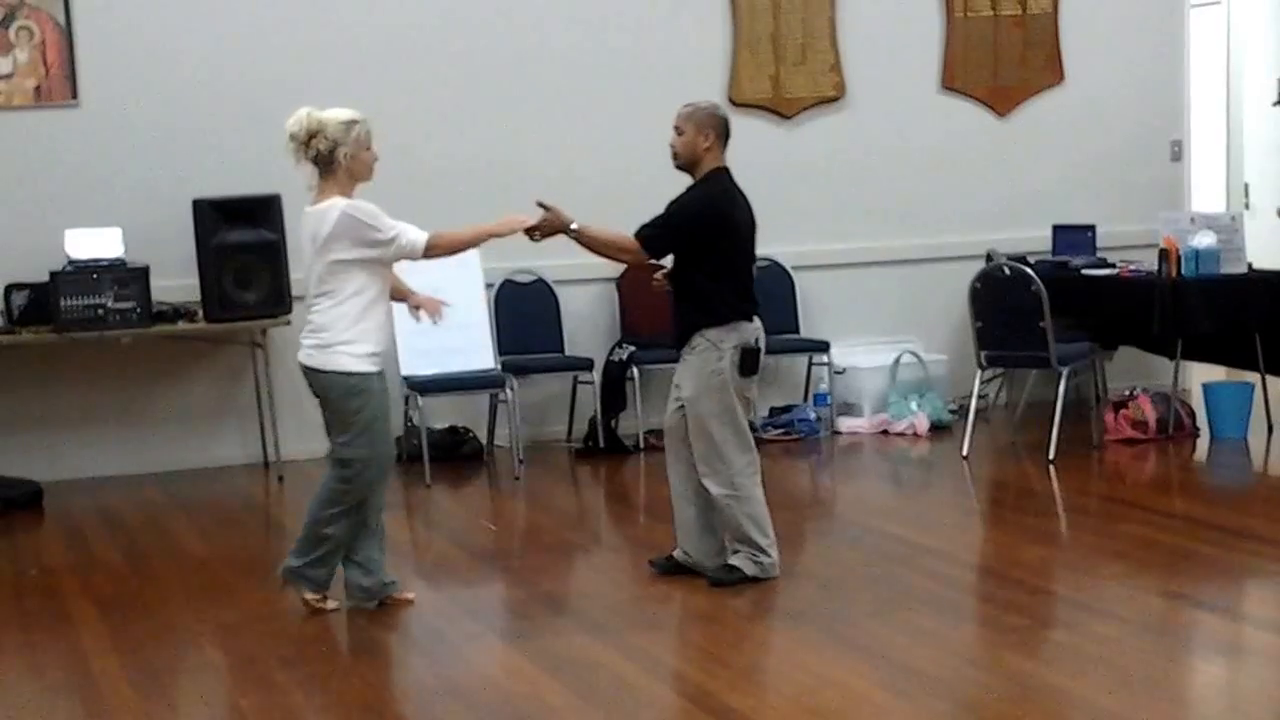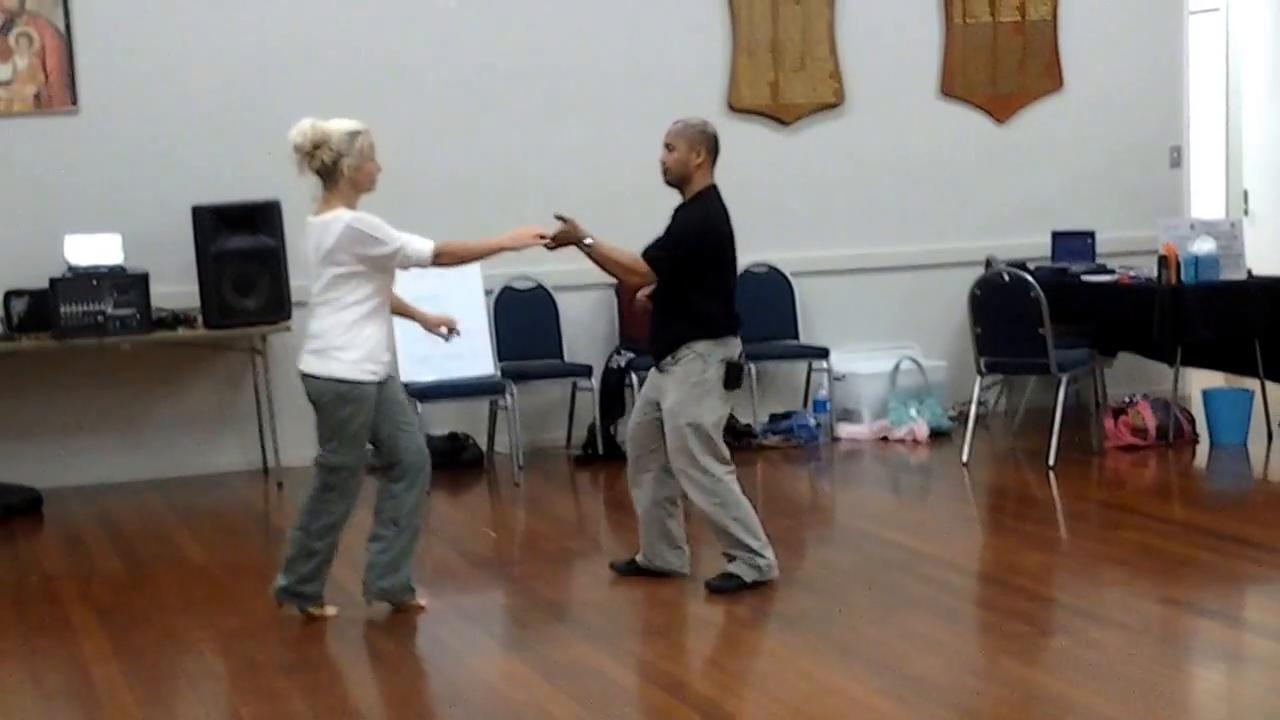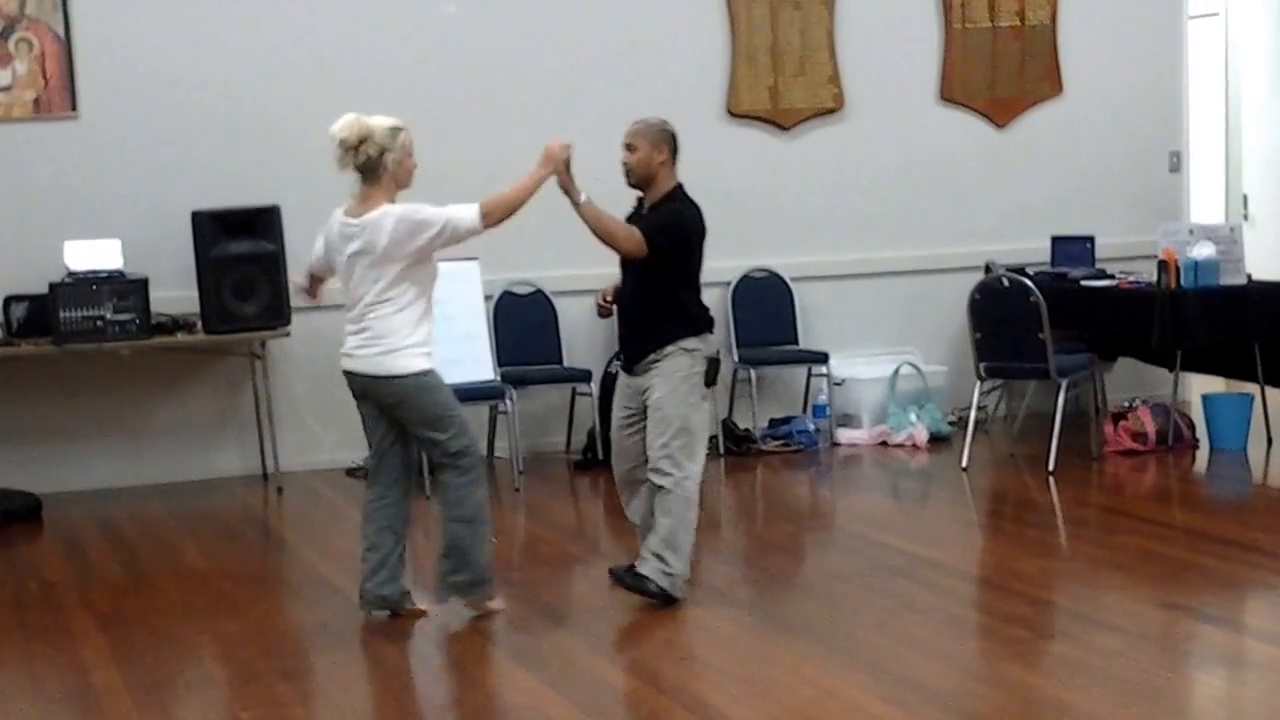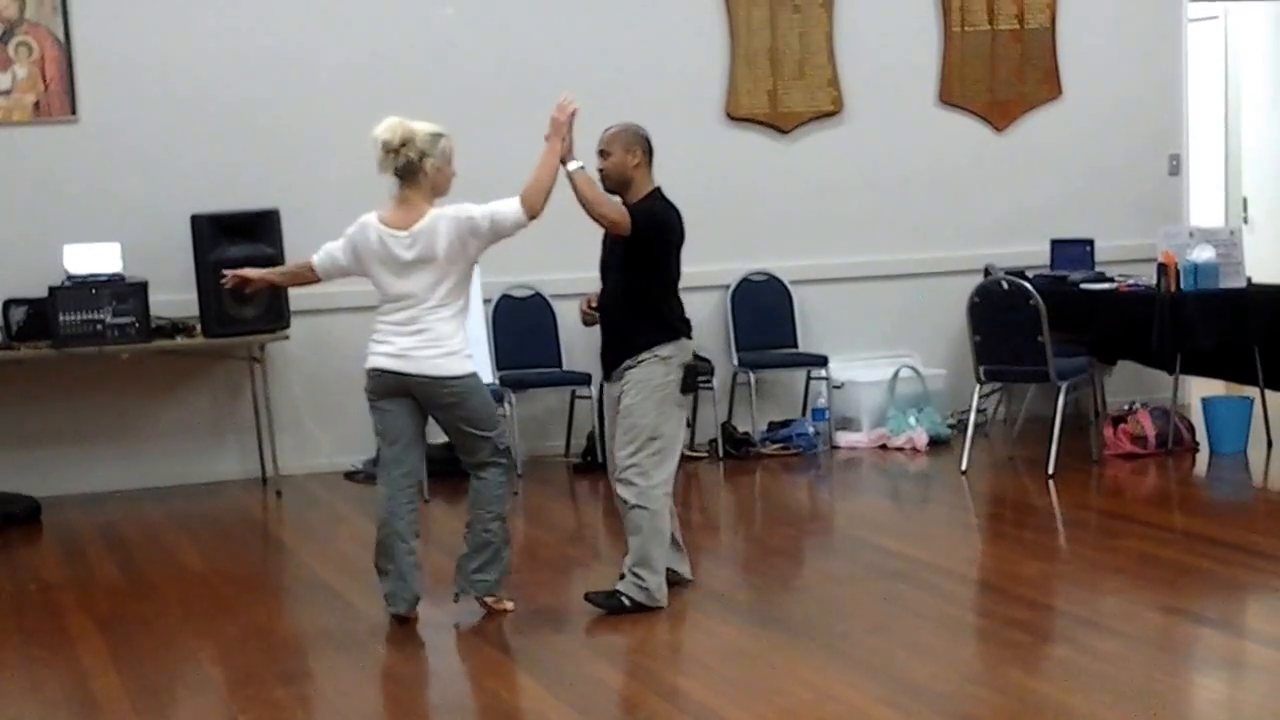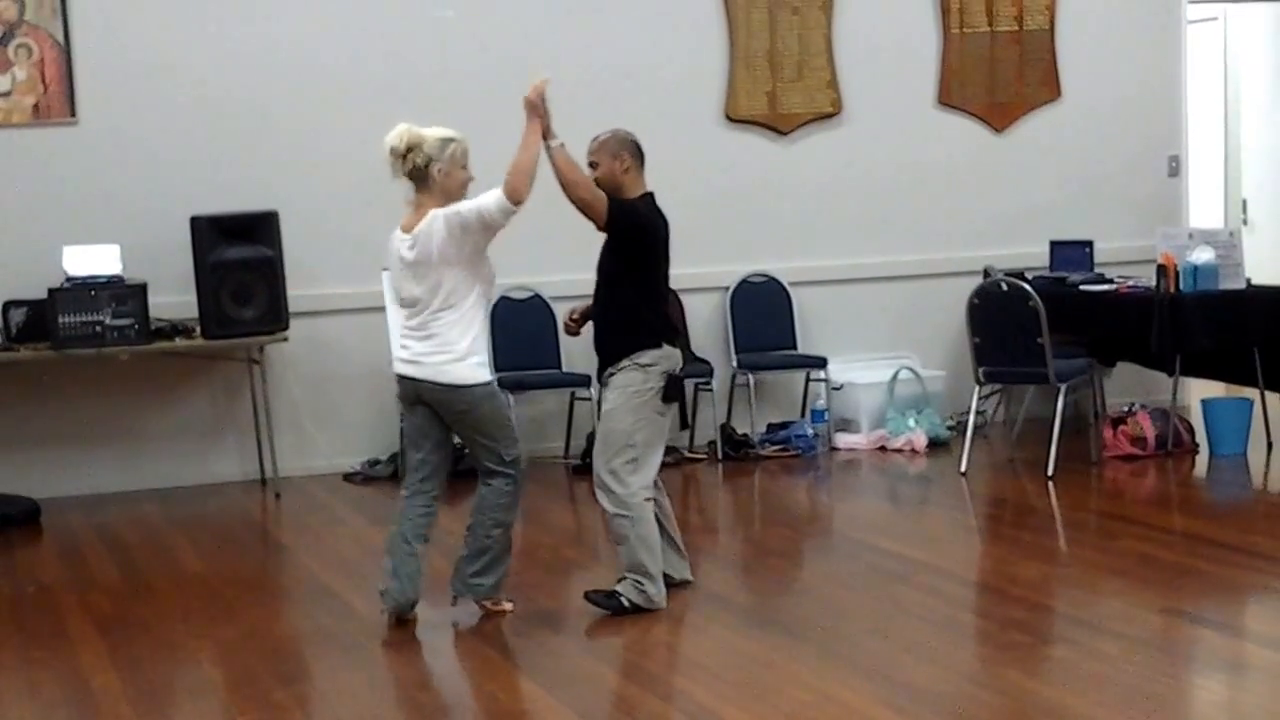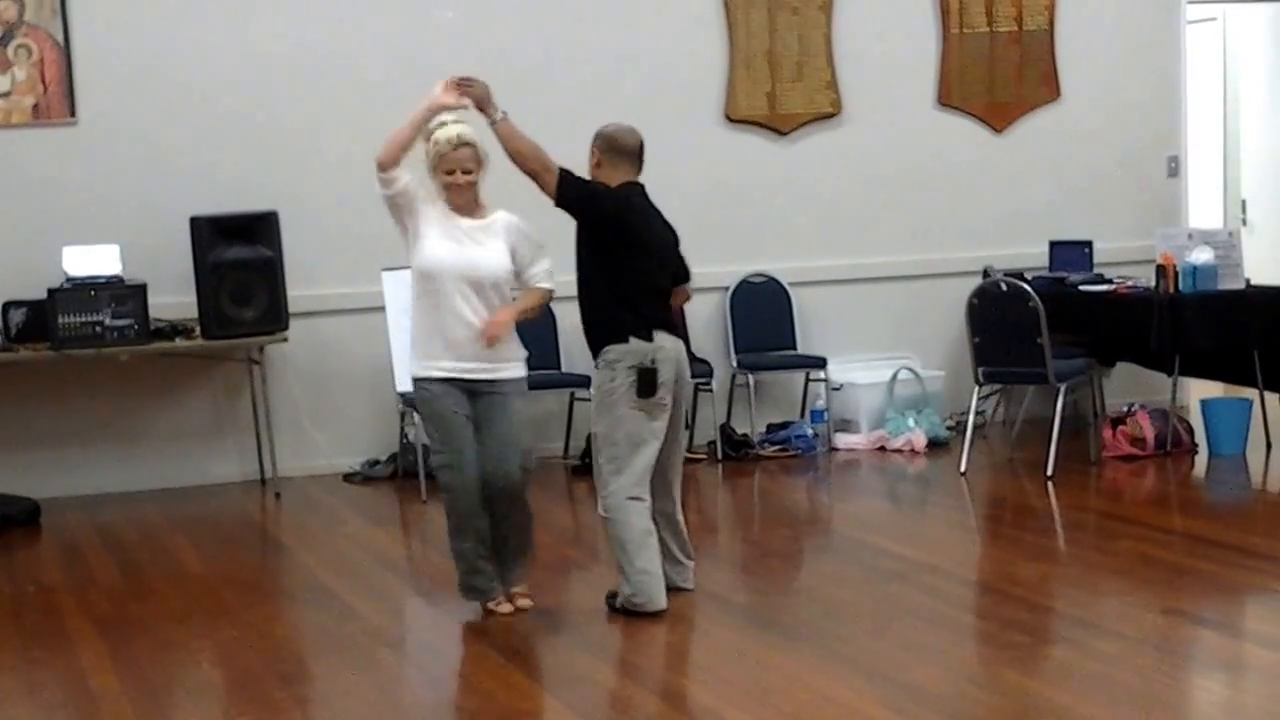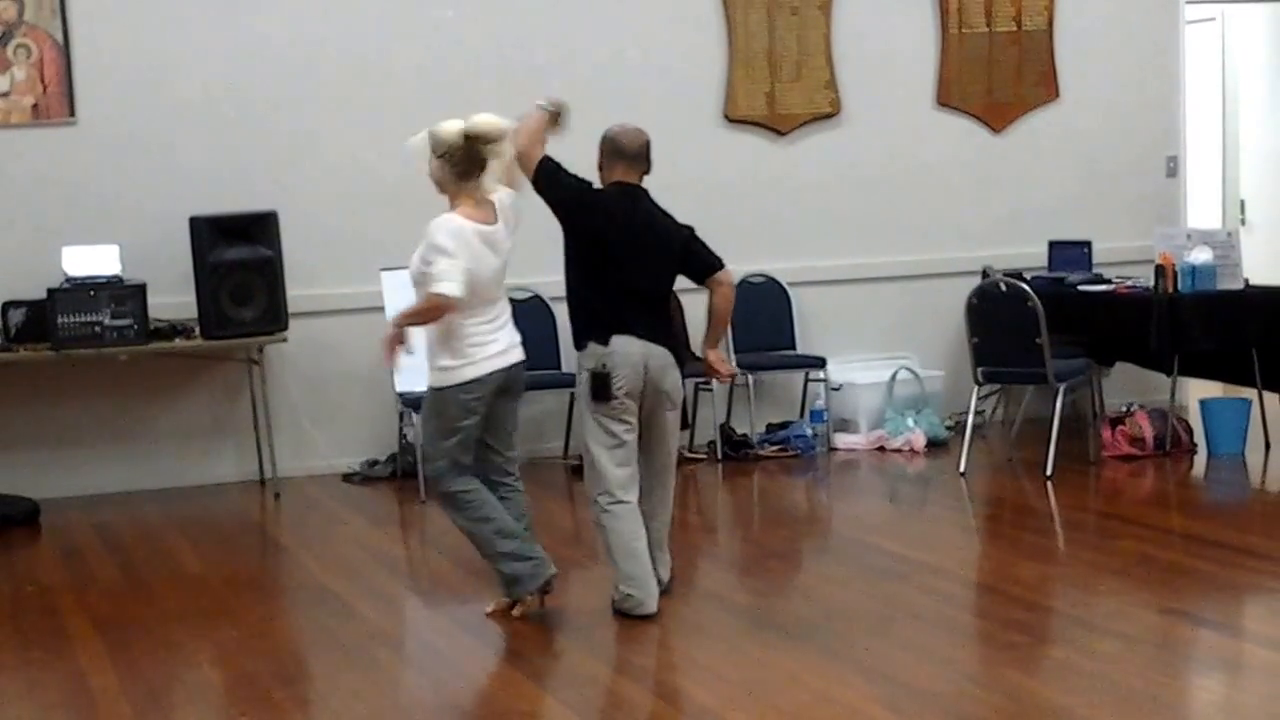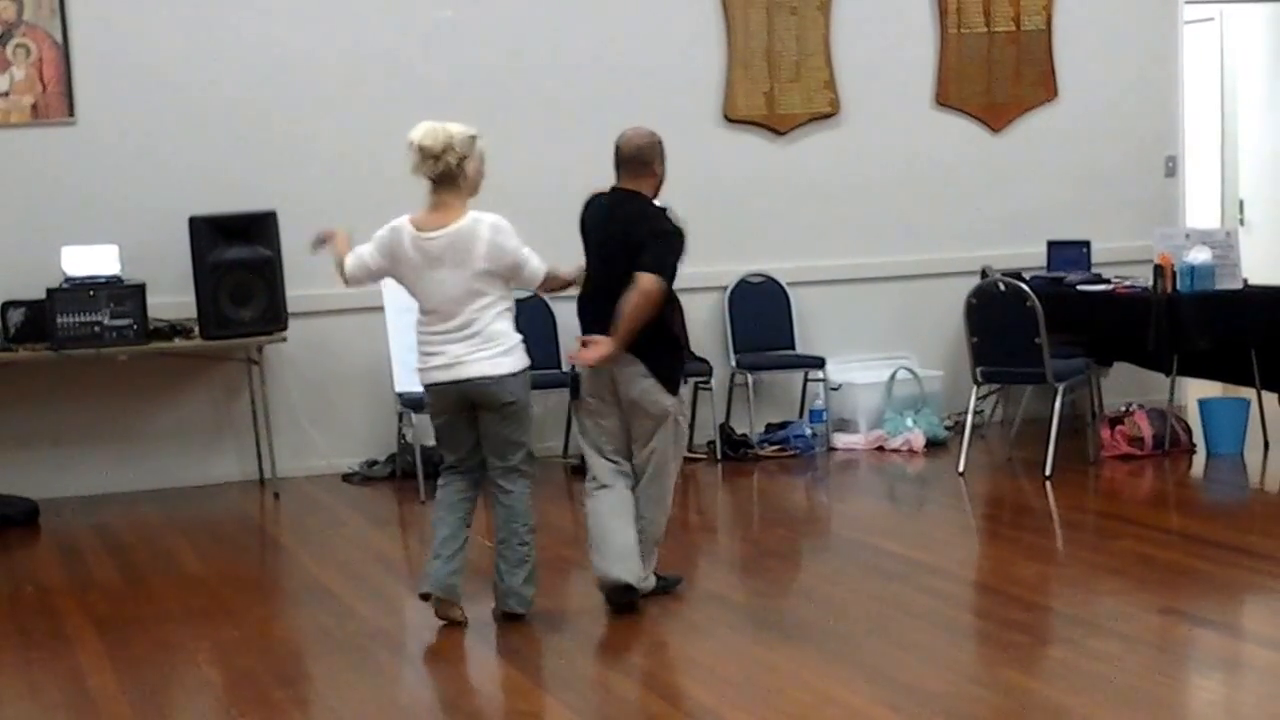
dt=0.3s
person 1, frame 1
left shoulder: (327, 213)
right shoulder: (348, 214)
left elbow: (374, 271)
right elbow: (429, 245)
left wrist: (412, 296)
right wrist: (497, 227)
left hip: (354, 361)
right hip: (342, 364)
left knee: (368, 465)
right knee: (353, 468)
left ankle: (368, 577)
right ankle: (307, 573)
person 1, frame 2
left shoulder: (335, 225)
right shoulder: (352, 227)
right elbow: (435, 254)
left wrist: (421, 317)
right wrist: (507, 241)
left hip: (367, 372)
right hip: (340, 374)
left knee: (410, 460)
right knee: (338, 480)
left ankle: (389, 579)
right ankle: (299, 587)
person 1, frame 3
left shoulder: (340, 222)
right shoulder: (411, 222)
left elbow: (314, 273)
right elbow: (489, 213)
left wrist: (315, 286)
right wrist: (543, 170)
left hip: (362, 366)
right hip: (405, 368)
left knee: (389, 474)
right knee: (461, 461)
left ankle: (384, 588)
right ankle: (465, 579)
person 1, frame 4
left shoulder: (368, 231)
right shoulder: (456, 224)
left elbow: (314, 268)
right elbow: (530, 206)
left wrist: (264, 276)
right wrist: (556, 141)
left hip: (387, 372)
right hip: (445, 372)
left knee: (397, 480)
right knee: (493, 461)
left ankle: (401, 595)
right ankle: (481, 580)
person 1, frame 5
left shoulder: (403, 234)
right shoulder: (456, 223)
right elbow: (515, 191)
right wrist: (533, 121)
left hip: (418, 374)
right hip: (459, 375)
left knee: (422, 484)
right knee: (503, 469)
left ankle: (399, 592)
right ankle: (478, 585)
person 1, frame 6
left shoulder: (507, 227)
right shoulder: (418, 213)
left elbow: (541, 285)
right elbow: (386, 162)
left wrist: (510, 312)
right wrist: (431, 108)
left hip: (498, 371)
right hip: (439, 373)
left knee: (506, 474)
right knee: (461, 477)
left ankle: (512, 569)
right ankle: (482, 583)
person 1, frame 7
left shoulder: (447, 230)
right shoulder: (499, 207)
left elbow: (446, 300)
right elbow: (508, 185)
left wrist: (401, 323)
left hip: (464, 373)
right hip: (506, 362)
left knee: (451, 475)
right knee: (499, 469)
left ankle: (529, 570)
right ankle: (525, 581)
person 1, frame 8
left shoulder: (399, 234)
right shoulder: (489, 228)
left elbow: (351, 270)
right elbow: (542, 281)
left wrist: (338, 240)
right wrist: (577, 278)
left hip: (441, 376)
right hip: (501, 372)
left knee: (458, 473)
right knee: (509, 476)
left ankle: (442, 579)
right ankle: (514, 594)
person 2, frame 1
left shoulder: (704, 201)
right shoulder: (723, 196)
left elbow: (633, 248)
left wrist: (568, 227)
right wrist: (678, 273)
left hip: (719, 342)
right hip: (708, 341)
left knee: (722, 456)
right knee: (686, 446)
left ankle: (756, 556)
right ankle: (700, 550)
person 2, frame 2
left shoulder: (700, 219)
right shoulder: (696, 213)
left elbow: (639, 271)
left wrist: (583, 240)
right wrist: (659, 290)
left hip: (700, 357)
right hip: (674, 358)
left knee: (700, 466)
right knee: (646, 456)
left ankle: (753, 559)
right ankle: (661, 554)
person 2, frame 3
left shoulder: (681, 214)
right shoulder: (640, 212)
left elbow: (627, 244)
left wrist: (573, 193)
right wrist: (615, 293)
left hip: (676, 355)
right hip: (635, 358)
left knee: (670, 465)
right knee: (630, 466)
left ankle: (663, 573)
right ankle: (661, 558)
person 2, frame 4
left shoulder: (660, 216)
right shoulder: (624, 217)
left elbow: (611, 218)
left wrist: (570, 162)
right wrist: (598, 301)
left hip: (655, 360)
right hip: (620, 362)
left knee: (642, 475)
right knee: (629, 474)
left ankle: (644, 586)
right ankle: (669, 562)
person 2, frame 5
left shoulder: (641, 219)
right shoulder: (632, 223)
left elbow: (583, 197)
left wrist: (549, 136)
right wrist: (588, 311)
left hip: (643, 366)
right hip: (637, 363)
left knee: (619, 479)
right knee: (638, 476)
left ankle: (643, 589)
right ankle: (670, 566)
person 2, frame 6
left shoulder: (605, 206)
right shoulder: (654, 219)
left elbow: (538, 167)
right elbow: (680, 288)
left wrist: (490, 110)
left hip: (629, 358)
right hip: (664, 351)
left knee: (620, 482)
right knee: (660, 475)
left ankle: (643, 591)
right ankle: (675, 569)
person 2, frame 7
left shoulder: (582, 207)
right shoulder: (669, 228)
left elbow: (524, 150)
right elbow: (723, 284)
left wrist: (545, 111)
right wrist: (714, 346)
left hip: (606, 357)
right hip: (661, 356)
left knee: (614, 485)
right knee: (655, 480)
left ankle: (637, 592)
right ankle: (651, 574)
person 2, frame 8
left shoulder: (598, 210)
right shoulder: (661, 229)
right elbow: (647, 289)
right wrist: (617, 342)
left hip: (597, 365)
right hip: (648, 367)
left knee: (606, 477)
right knee: (653, 481)
left ankle: (619, 572)
right ankle: (638, 575)
